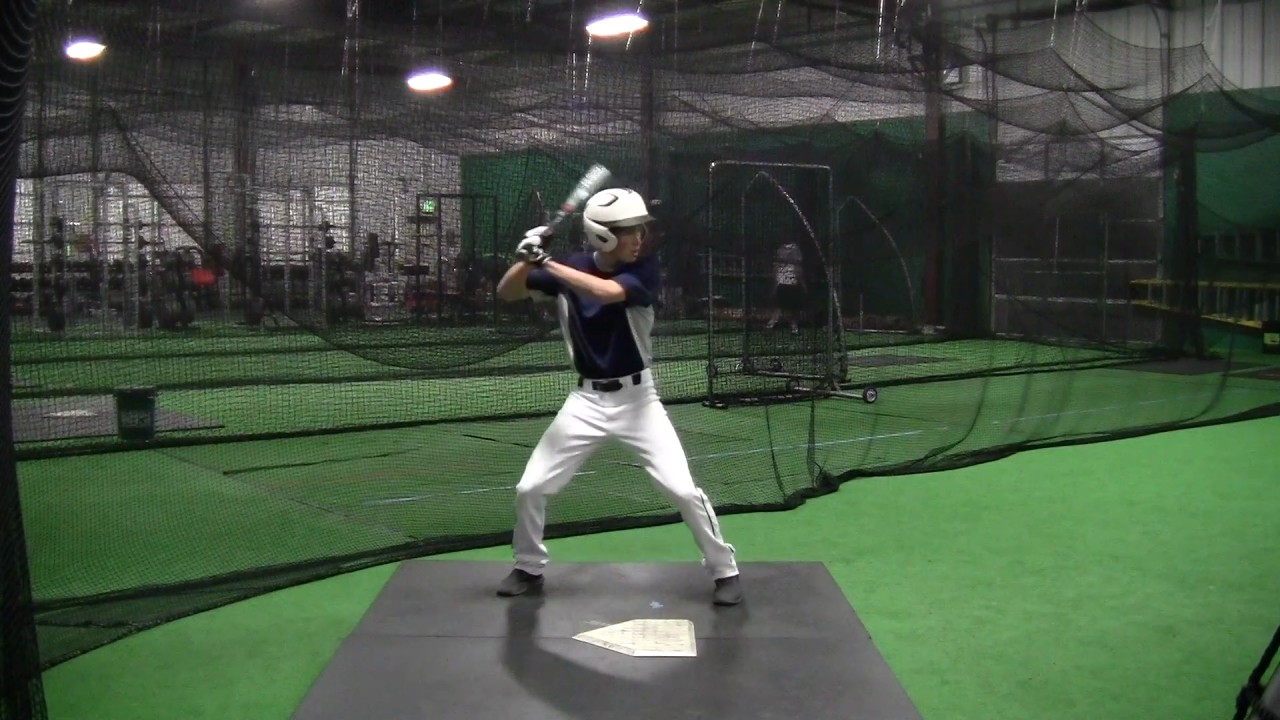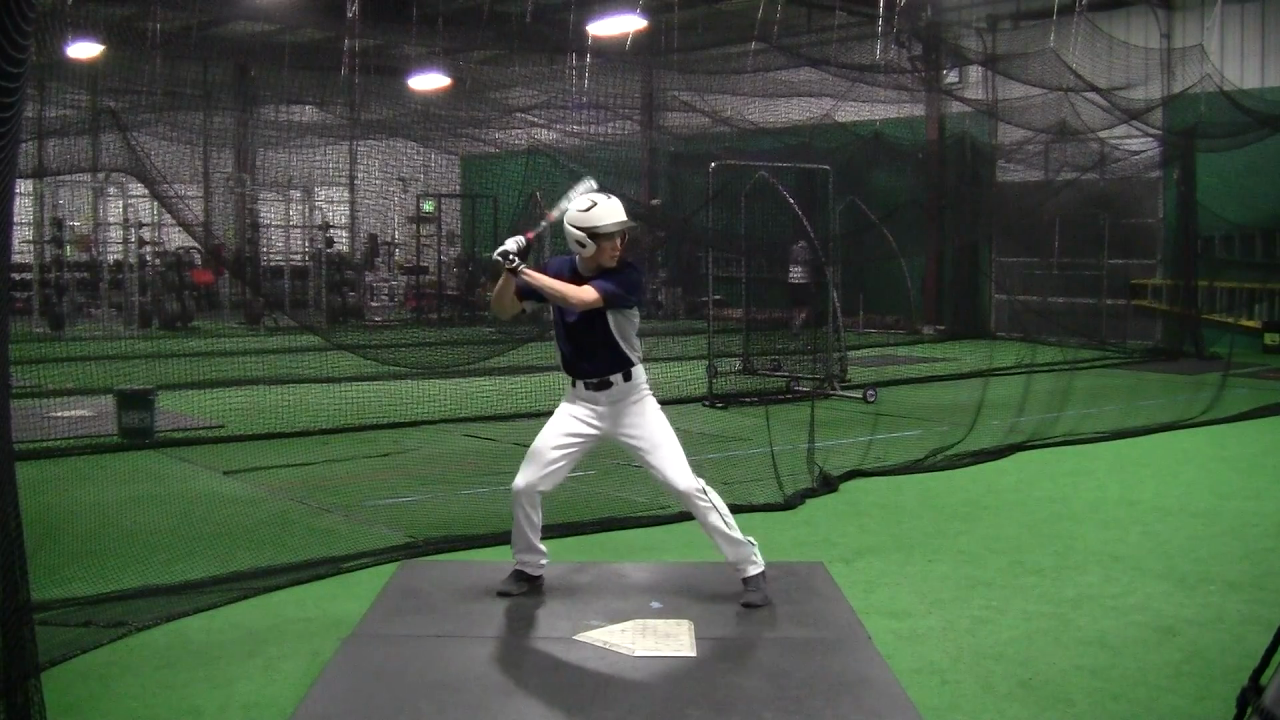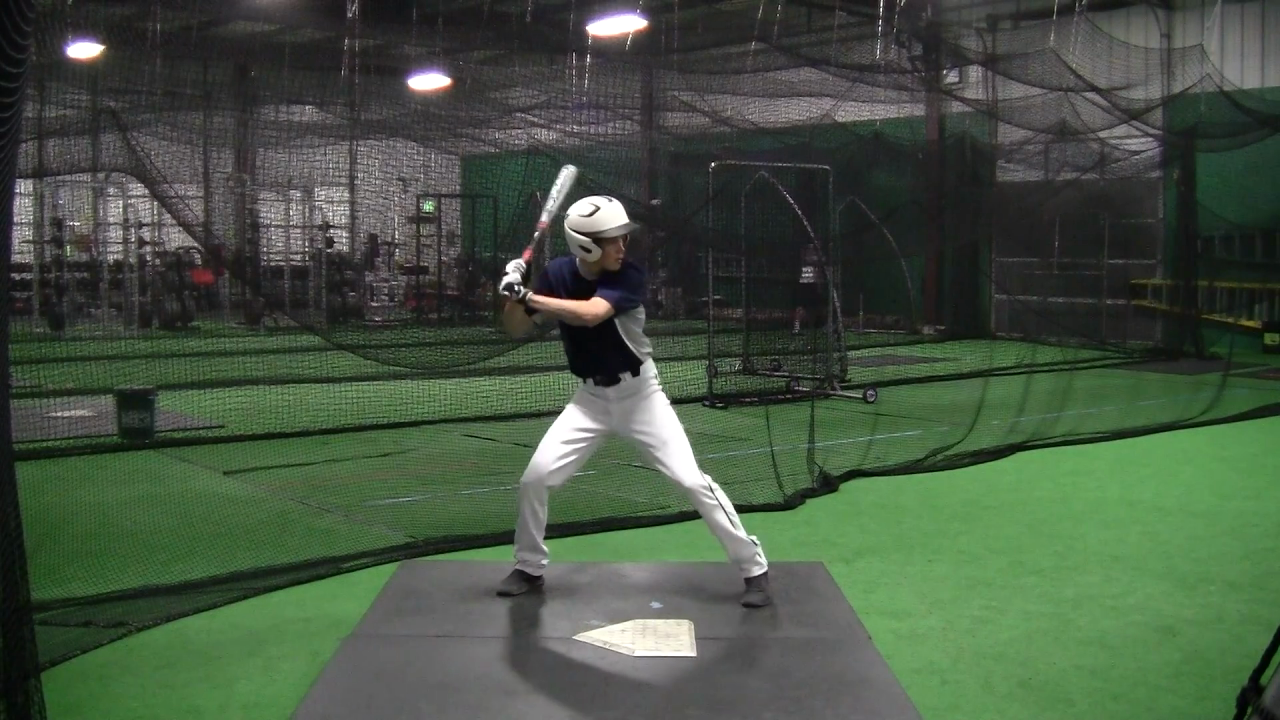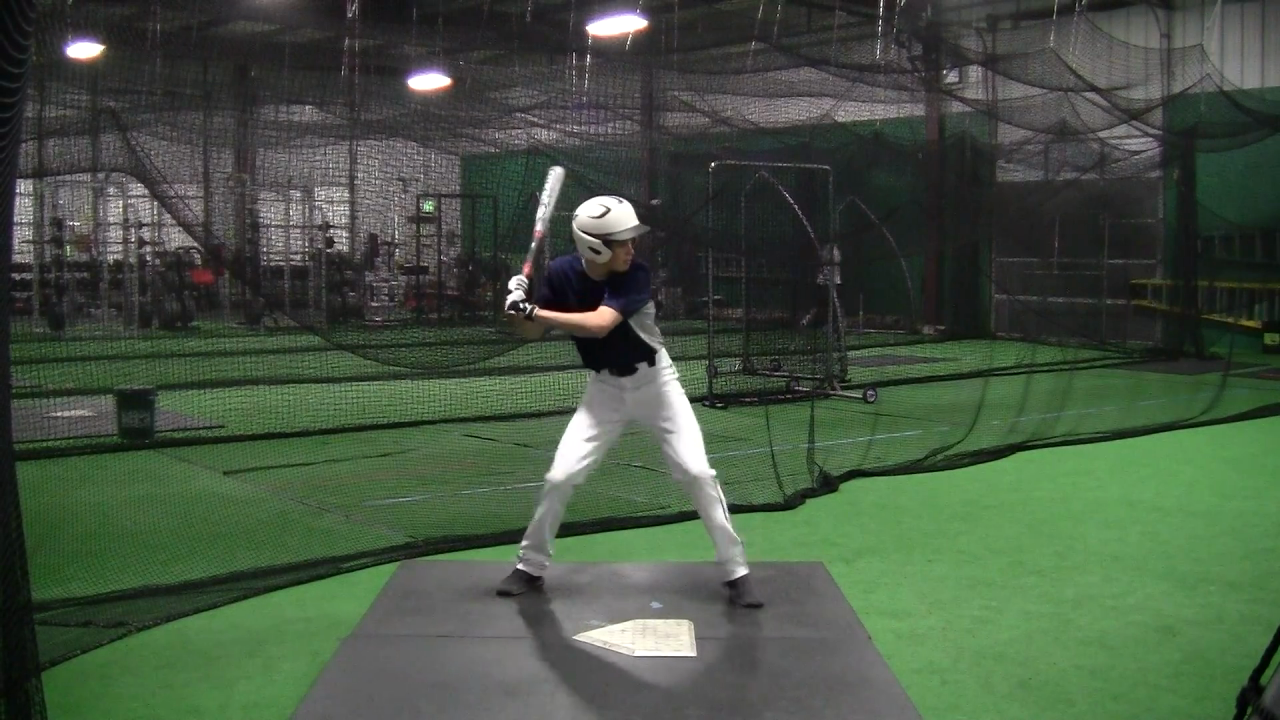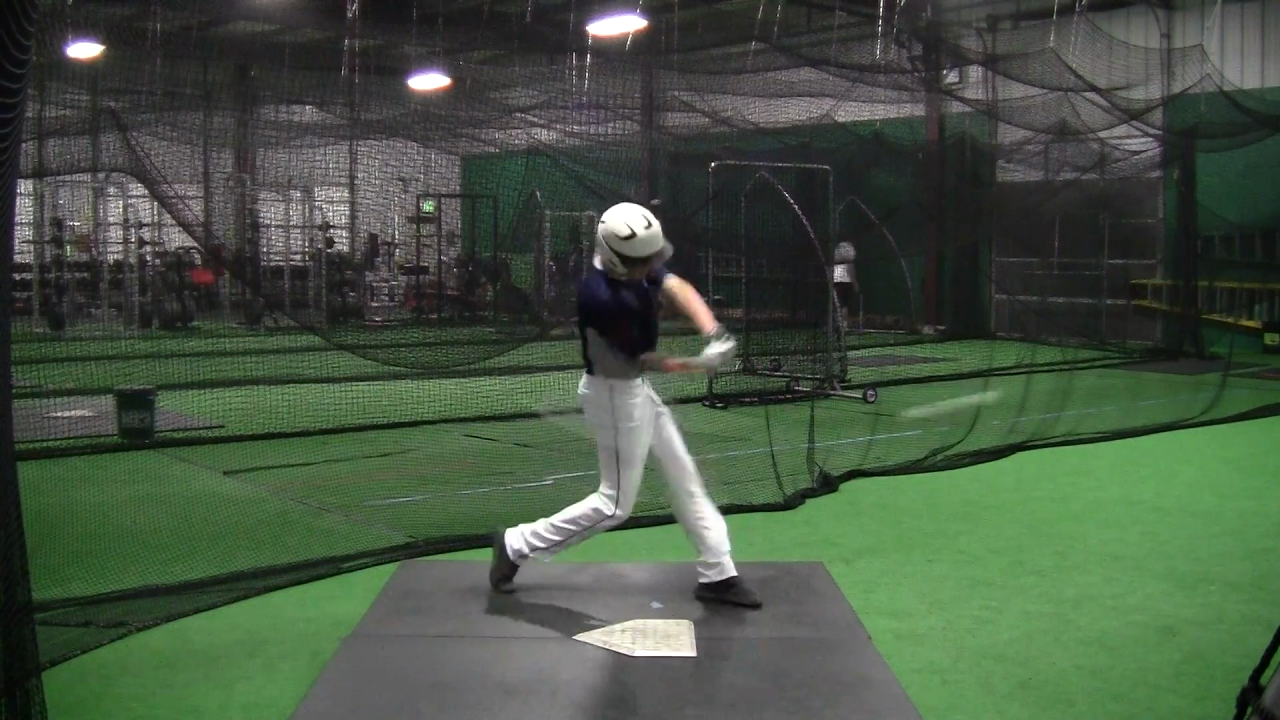
dt=0.2s
person 1, frame 1
left shoulder: (644, 271)
right shoulder: (571, 266)
left elbow: (606, 292)
right elbow: (507, 293)
left wrist: (545, 263)
right wrist: (528, 259)
left hip: (636, 399)
right hip: (585, 400)
left knee: (683, 490)
right knee: (530, 487)
left ankle: (724, 570)
right ankle: (529, 566)
person 1, frame 2
left shoulder: (627, 276)
right shoulder: (556, 269)
left elbow: (580, 299)
right elbow: (502, 311)
left wrist: (522, 271)
right wrist: (508, 272)
left hip: (629, 397)
right hip: (579, 400)
left knee: (685, 484)
right knee: (525, 485)
left ankle: (751, 568)
right ankle: (528, 567)
person 1, frame 3
left shoulder: (630, 276)
right shoulder: (556, 273)
left elbow: (591, 314)
right elbow: (516, 329)
left wrist: (529, 298)
right wrist: (513, 294)
left hip: (639, 392)
right hip: (590, 396)
left knee: (691, 479)
right knee: (535, 477)
left ankle: (754, 567)
right ankle: (529, 566)
person 1, frame 4
left shoulder: (637, 275)
right shoulder: (563, 273)
left elbow: (600, 325)
right elbow: (540, 332)
left wrist: (533, 316)
right wrist: (521, 307)
left hip: (655, 378)
right hip: (607, 386)
left knee: (695, 469)
right knee: (561, 478)
left ankle: (733, 570)
right ankle: (530, 566)
person 1, frame 5
left shoulder: (620, 260)
right shoulder: (599, 297)
left elbow: (678, 290)
right elbow: (641, 360)
left wrist: (712, 332)
right wrist: (693, 363)
left hip: (634, 389)
right hip: (614, 398)
left knee: (682, 477)
right knee: (615, 505)
left ankle: (717, 573)
right ankle: (517, 545)
